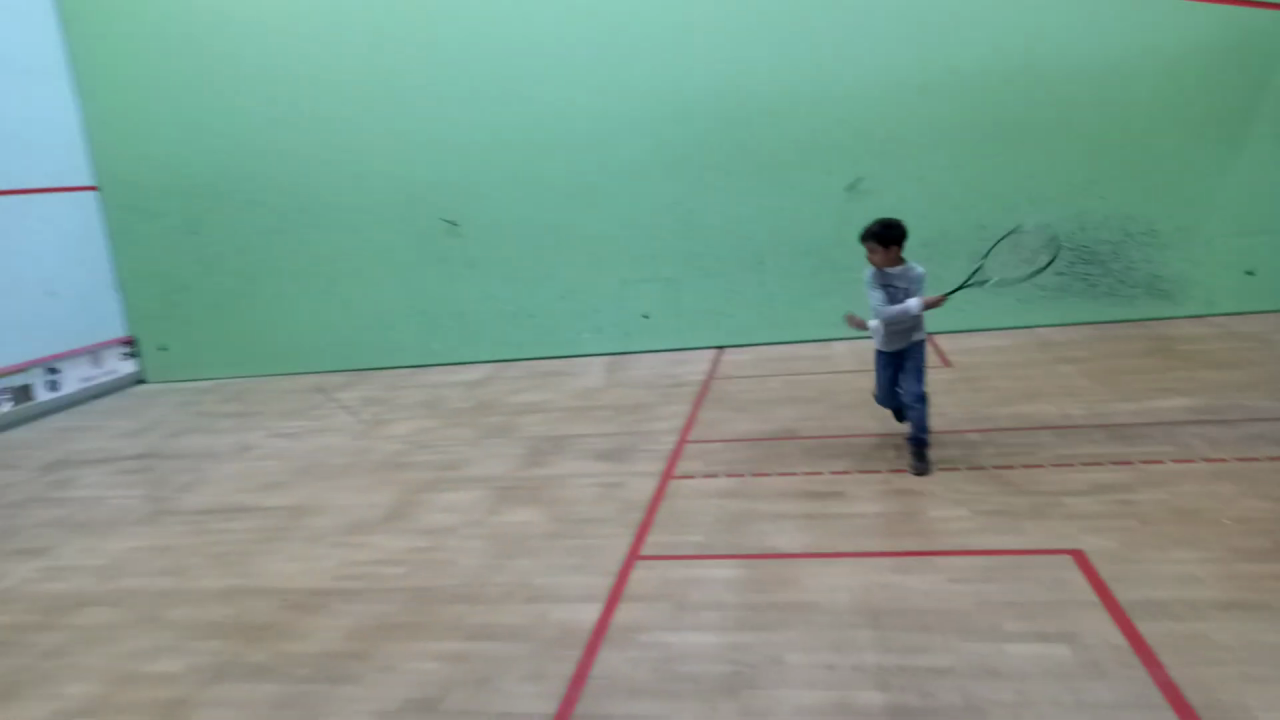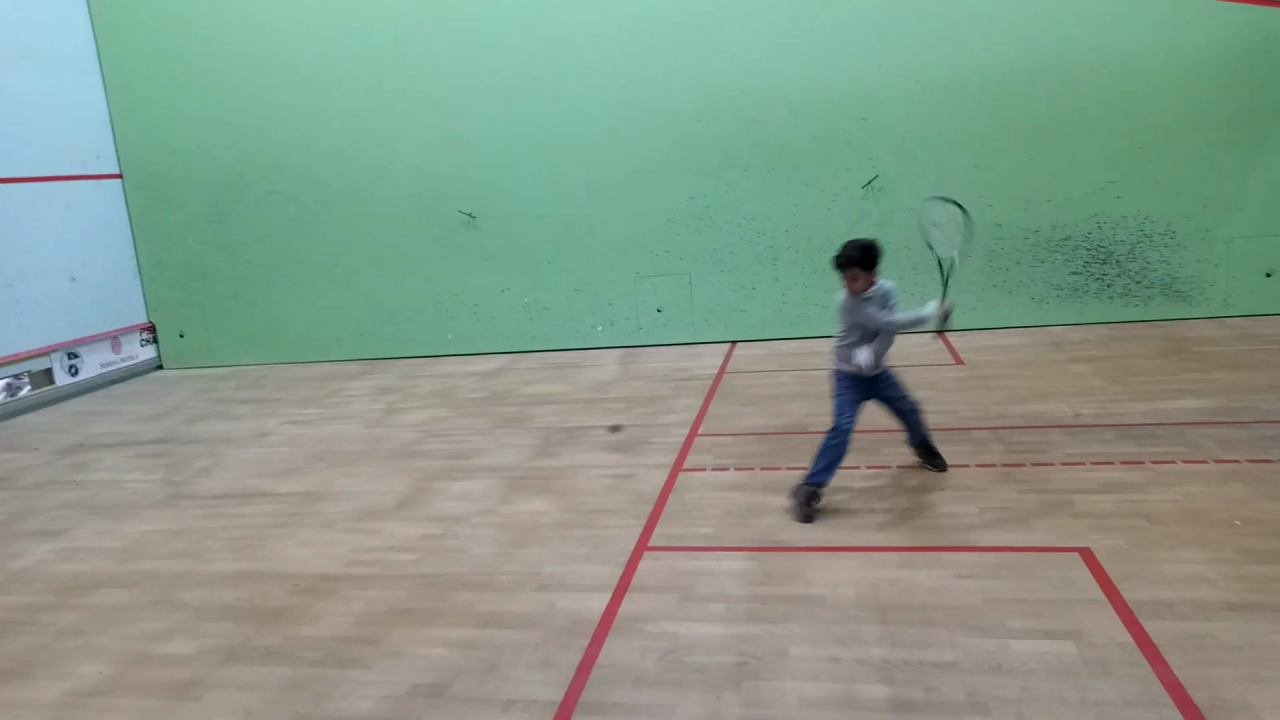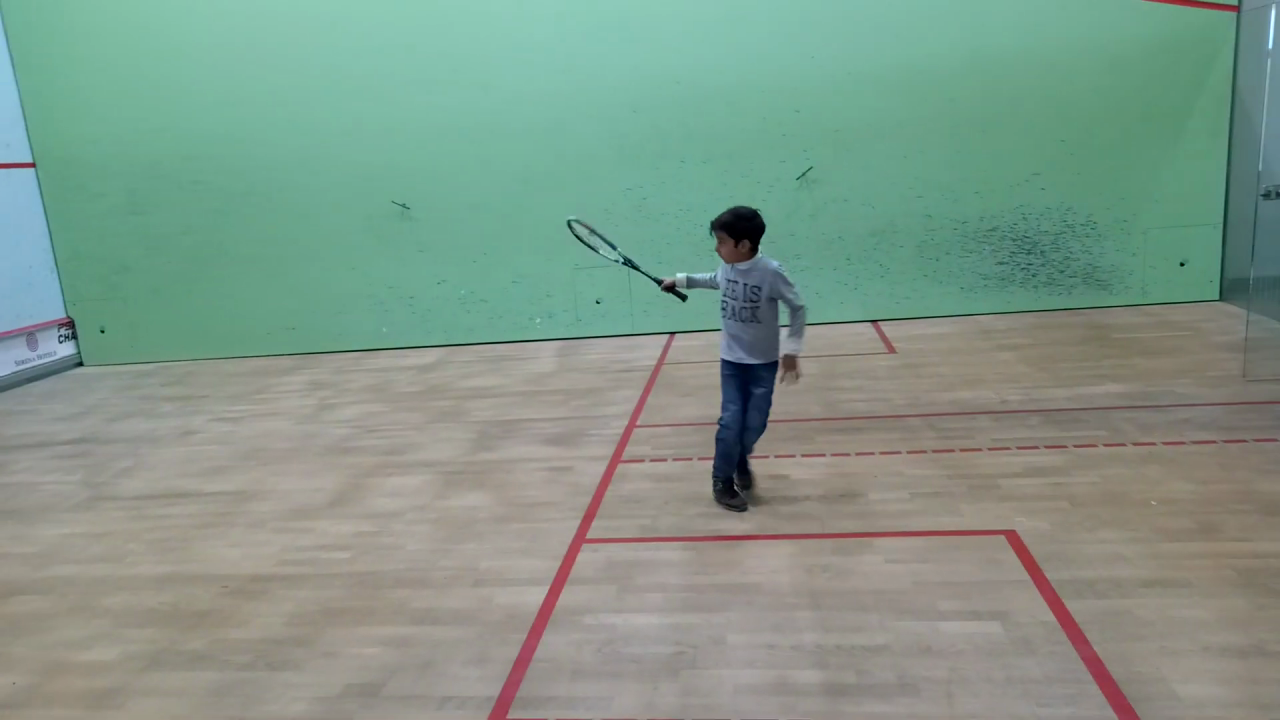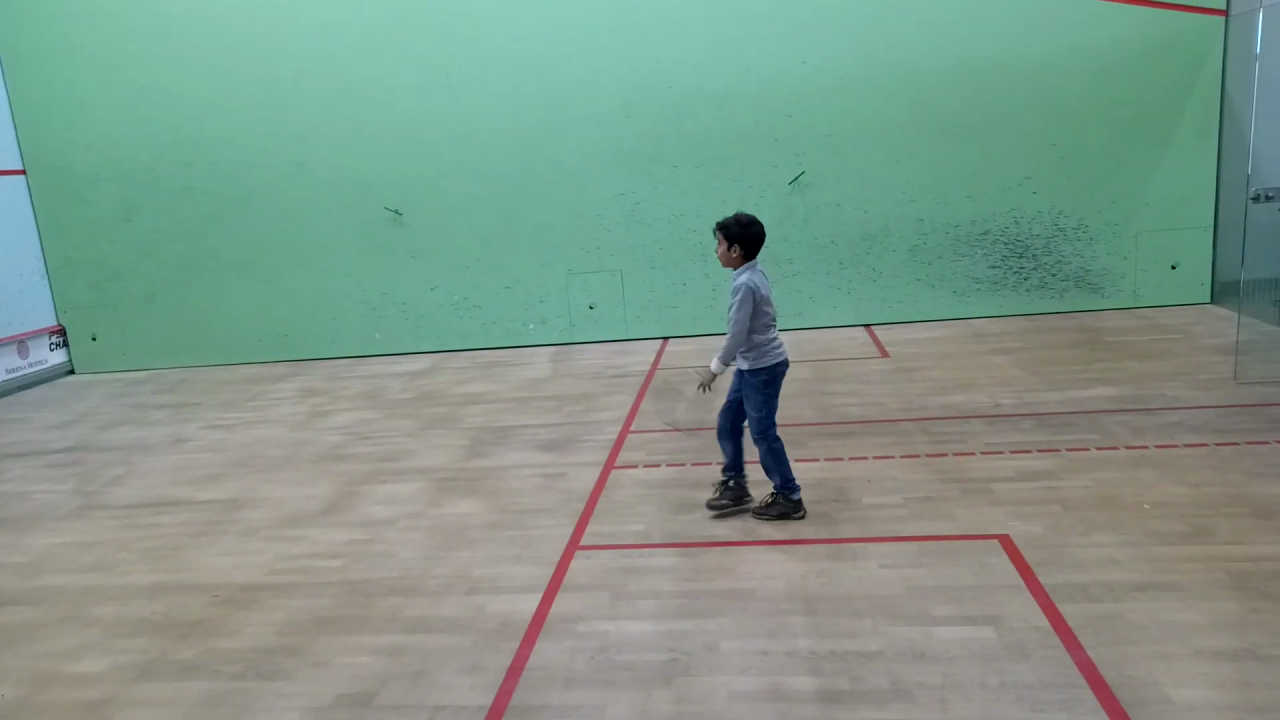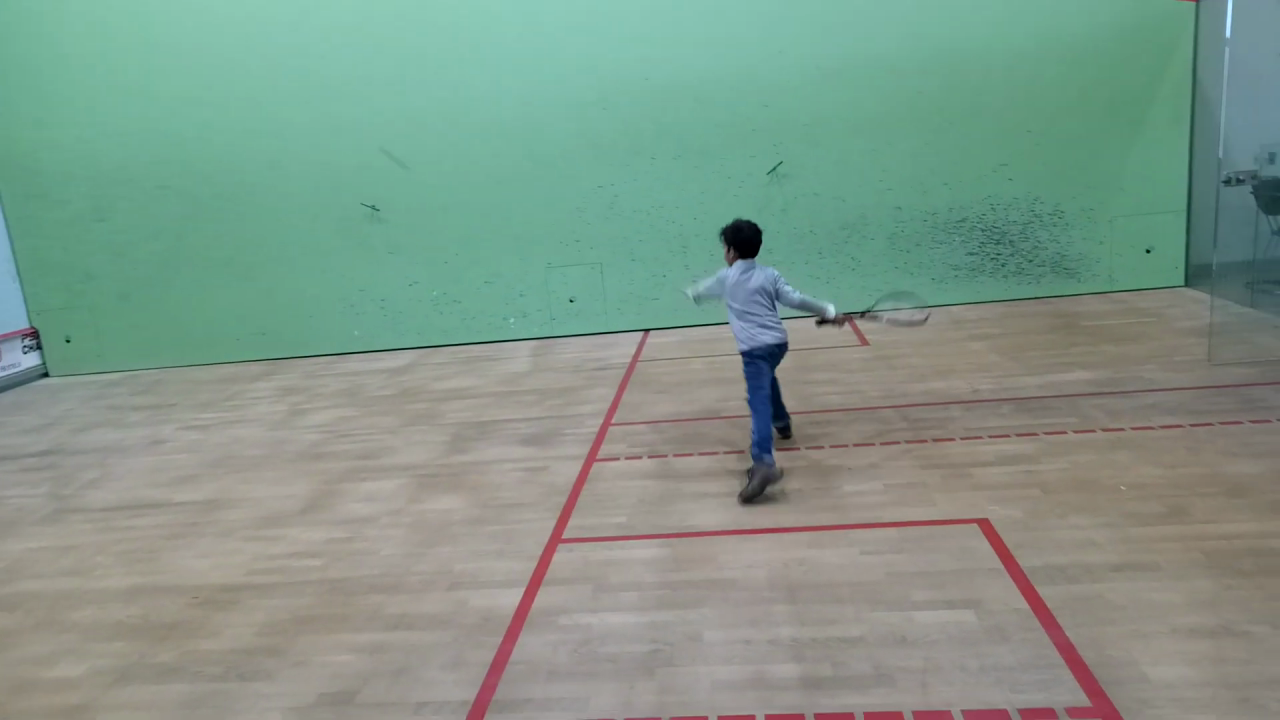
dt=0.4s
person 1, frame 1
left shoulder: (916, 274)
right shoulder: (872, 277)
left elbow: (906, 317)
right elbow: (888, 313)
left wrist: (870, 325)
right wrist: (922, 303)
left hip: (911, 345)
right hip: (884, 347)
left knee: (914, 395)
right knee: (884, 395)
left ankle: (918, 448)
right ankle: (899, 406)
person 1, frame 2
left shoulder: (886, 291)
right shoulder: (846, 301)
left elbow: (886, 337)
right elbow: (893, 323)
left wrist: (864, 359)
right wrist: (932, 312)
left hip: (876, 371)
right hip: (848, 374)
left knee: (910, 413)
right knee: (842, 428)
left ankle: (924, 450)
right ankle: (808, 490)
person 1, frame 3
left shoulder: (771, 272)
right shoulder: (728, 267)
left elbow: (797, 309)
left wrist: (792, 350)
right wrist: (682, 280)
left hip: (762, 363)
right hip: (732, 360)
left knee: (755, 423)
right knee: (731, 423)
left ankle: (740, 460)
right ankle: (723, 482)
person 1, frame 4
left shoulder: (745, 284)
right shoulder: (755, 276)
left elbow: (736, 335)
left wrist: (715, 369)
left hip: (764, 365)
right hip: (753, 363)
left knee: (763, 431)
right knee: (728, 420)
left ankle: (789, 497)
right ankle: (734, 483)
person 1, frame 5
left shoulder: (724, 278)
right shoulder: (770, 275)
left elbow: (701, 292)
right elbow: (796, 300)
left wrist: (690, 292)
right wrist: (830, 312)
left hip: (756, 347)
right hip: (778, 342)
left knee: (759, 405)
right knee: (765, 379)
left ankle: (765, 464)
right ankle: (781, 422)
